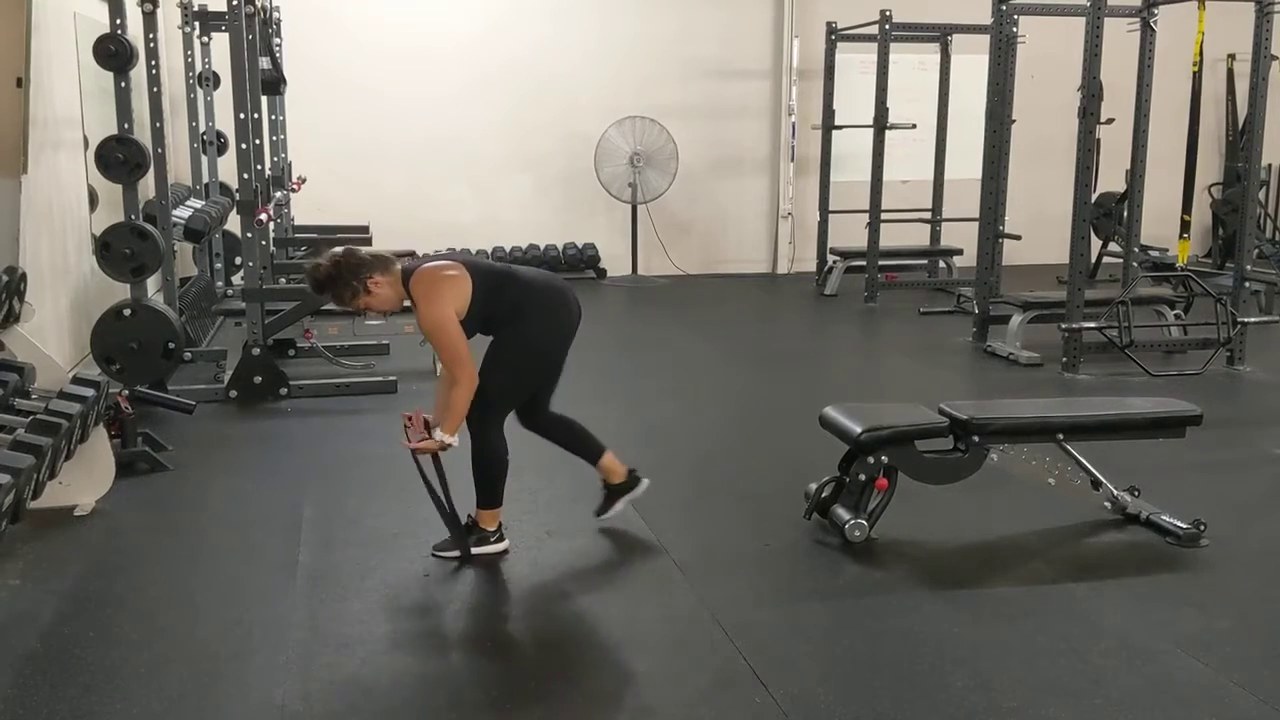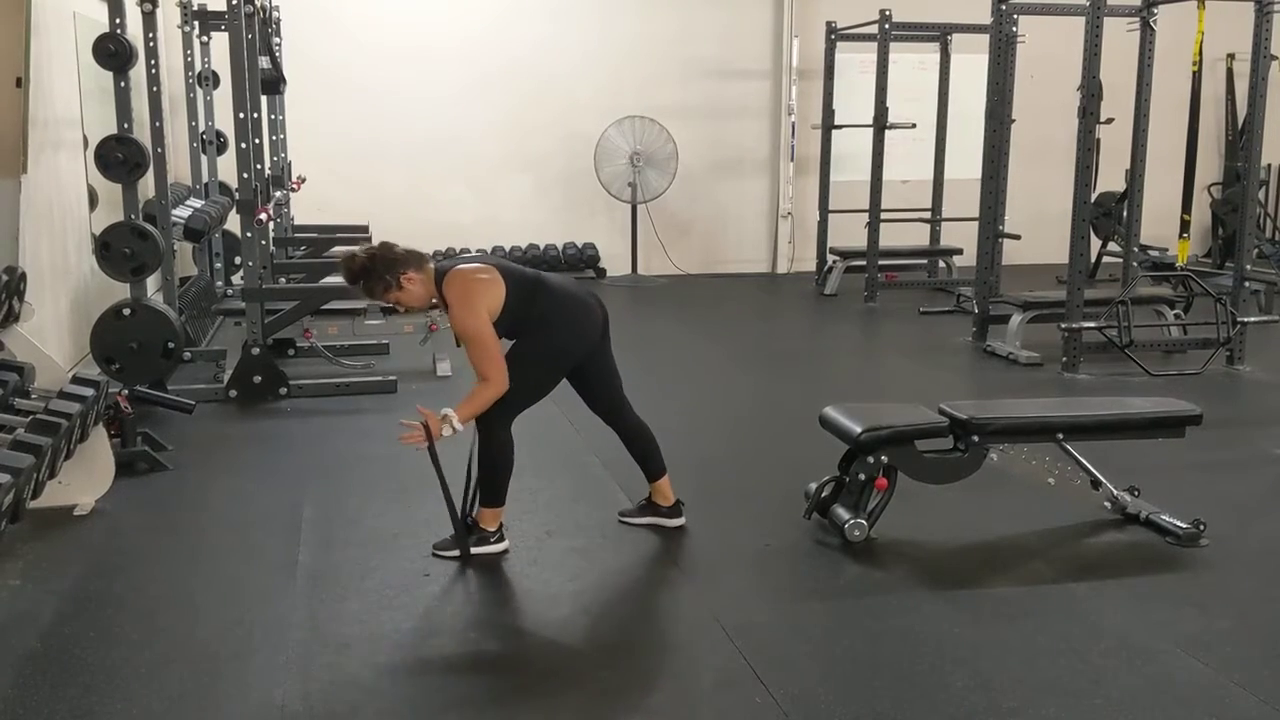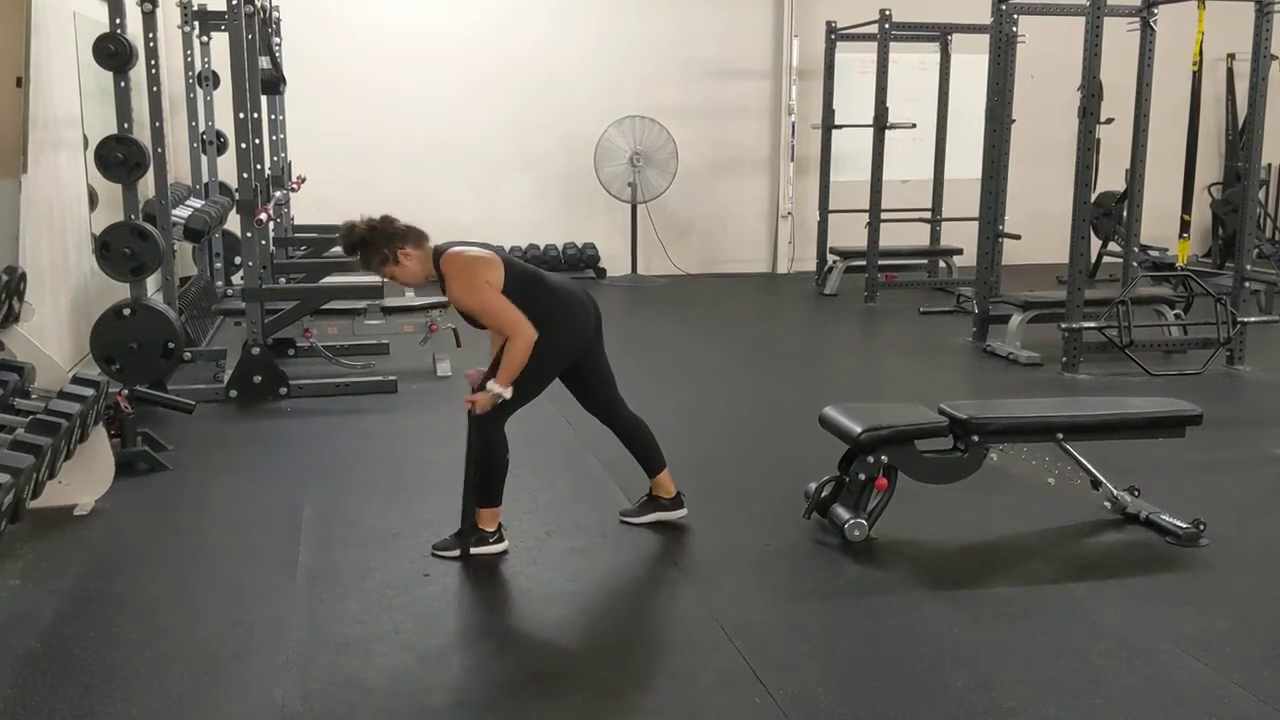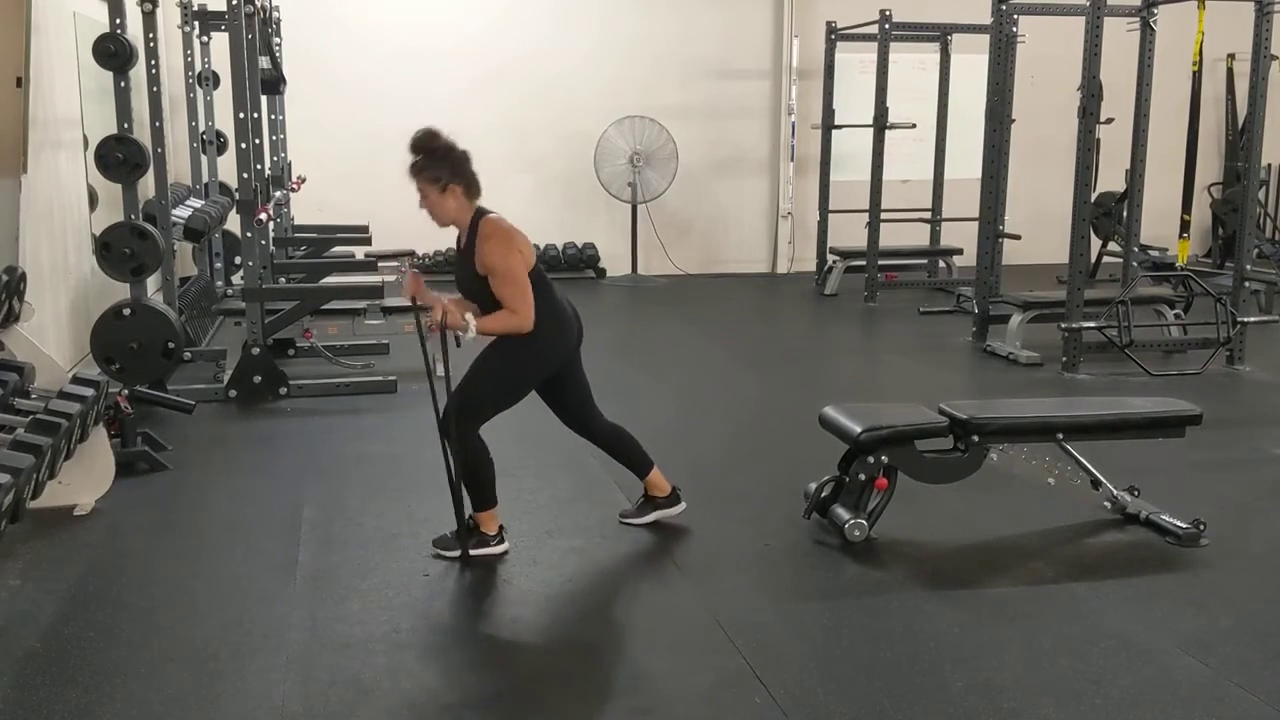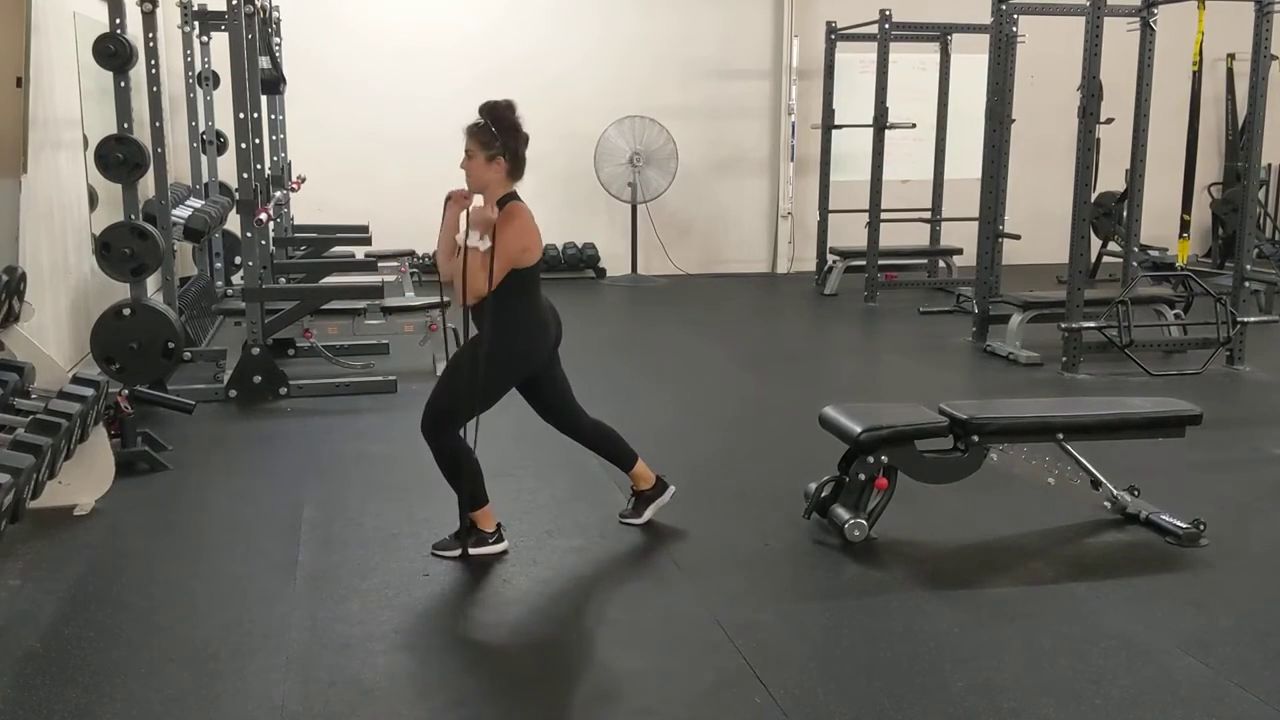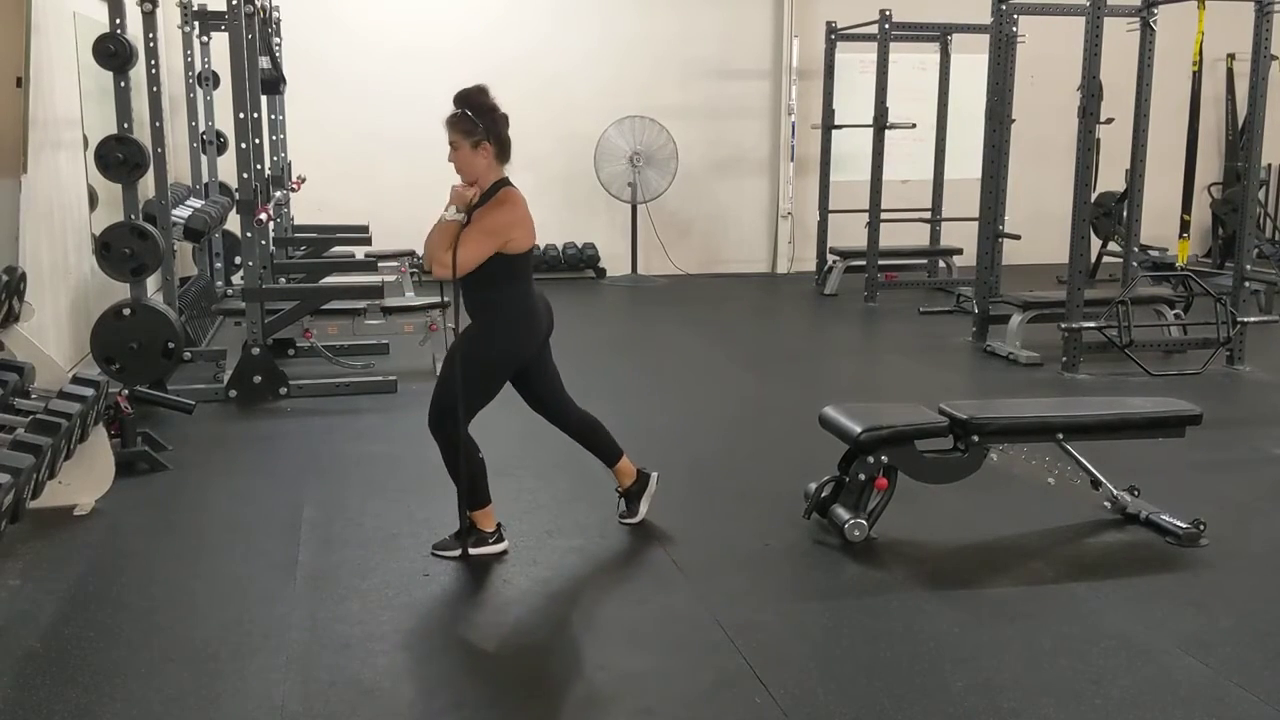
dt=0.4s
person 1, frame 1
left shoulder: (431, 299)
right shoulder: (422, 276)
left elbow: (466, 378)
right elbow: (455, 363)
left wrist: (444, 436)
right wrist: (437, 417)
left hip: (543, 317)
right hip: (557, 305)
left knee: (485, 419)
right knee: (533, 413)
left ankle: (488, 530)
right ankle: (621, 479)
person 1, frame 2
left shoulder: (462, 301)
right shoulder: (452, 277)
left elbow: (497, 381)
right elbow: (487, 351)
left wrist: (448, 422)
right wrist: (468, 406)
left hip: (564, 328)
right hip: (584, 311)
left knee: (493, 416)
right knee: (615, 409)
left ankle: (488, 530)
right ankle: (665, 502)
person 1, frame 3
left shoulder: (460, 278)
right shoulder: (453, 259)
left elbow: (524, 334)
left wrist: (495, 389)
right wrist: (492, 376)
left hip: (560, 326)
right hip: (577, 311)
left knee: (487, 415)
right knee: (609, 407)
left ankle: (487, 531)
right ankle: (666, 495)
person 1, frame 4
left shoulder: (493, 241)
right shoulder: (471, 234)
left elbow: (521, 318)
right elbow: (484, 307)
left wrist: (465, 323)
right wrist: (433, 299)
left hip: (541, 340)
right hip: (558, 333)
left knee: (458, 420)
right knee: (585, 420)
left ankle: (487, 532)
right ankle: (662, 492)
person 1, frame 5
left shoulder: (512, 224)
right shoulder: (489, 211)
left elbow: (468, 293)
right elbow: (451, 276)
left wrist: (478, 235)
right wrist: (451, 221)
left hip: (512, 341)
right hip: (531, 332)
left knee: (438, 424)
right knee: (568, 416)
left ankle: (485, 531)
right ankle: (649, 483)
person 1, frame 6
left shoulder: (503, 209)
right shoulder: (483, 198)
left elbow: (442, 266)
right elbow: (432, 256)
left wrist: (454, 212)
right wrist: (455, 210)
left hip: (502, 331)
right hip: (521, 323)
left knee: (446, 421)
right knee: (558, 407)
left ankle: (484, 532)
right ankle: (633, 480)
